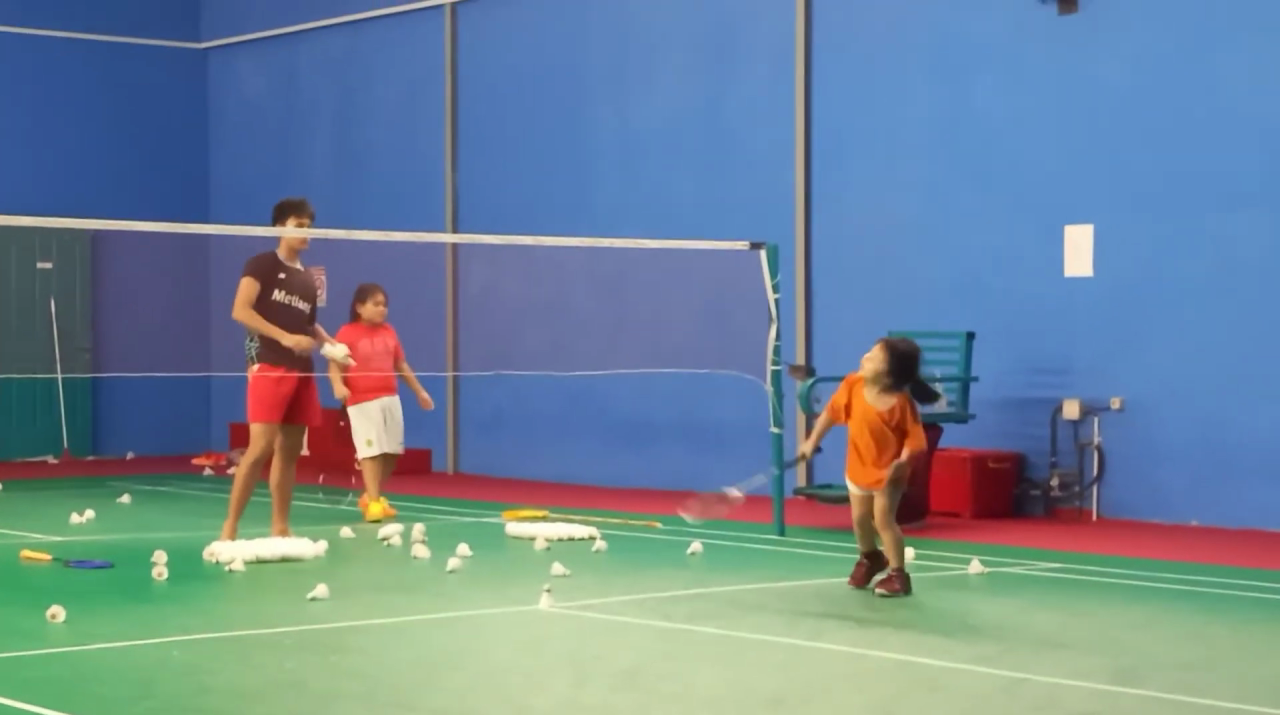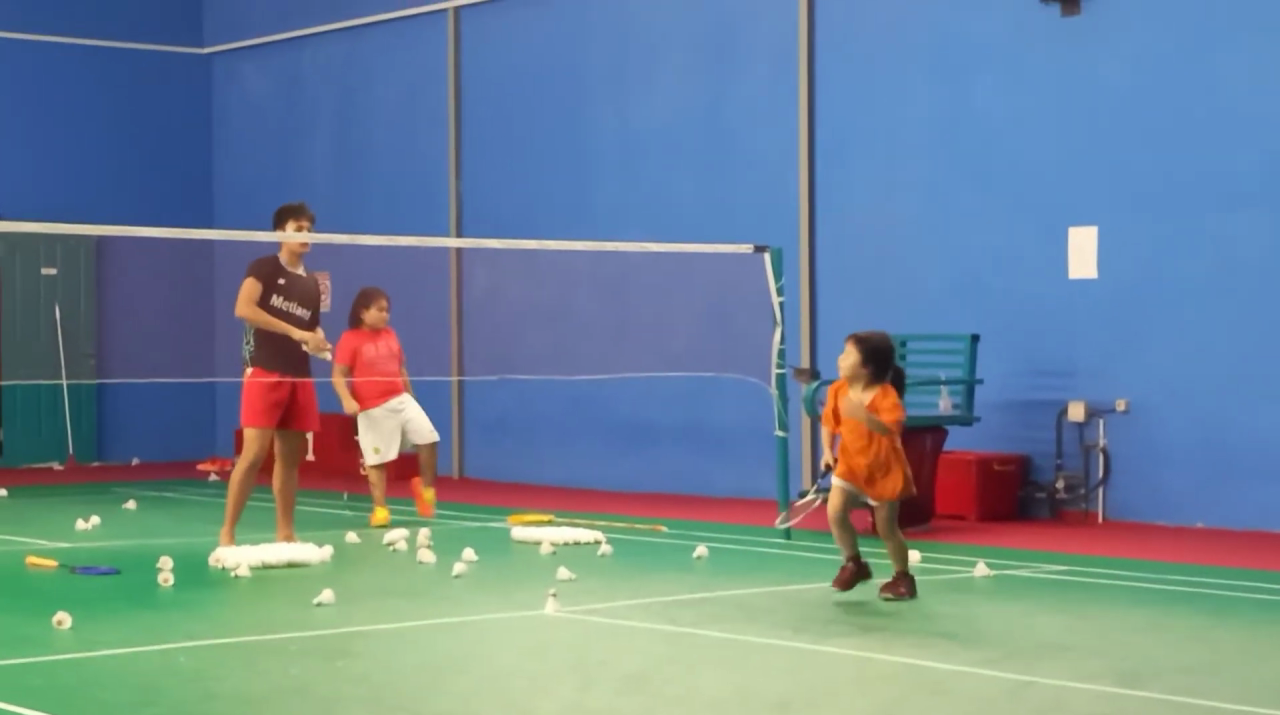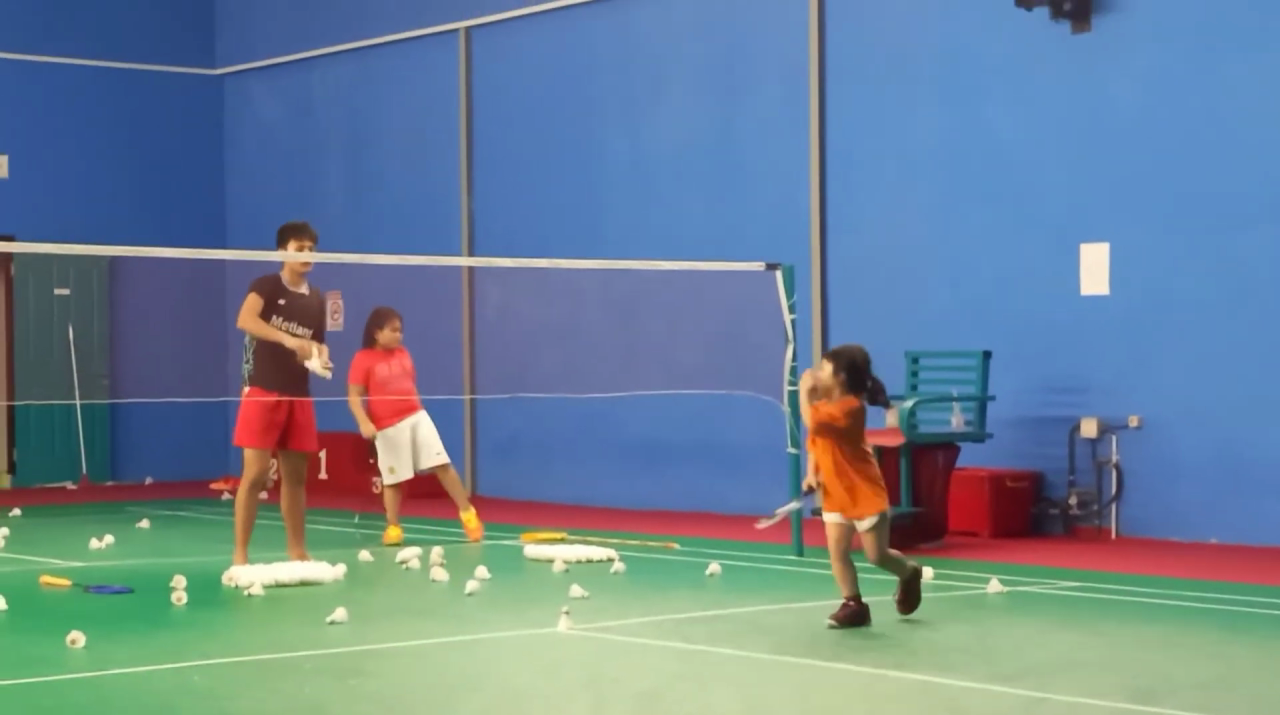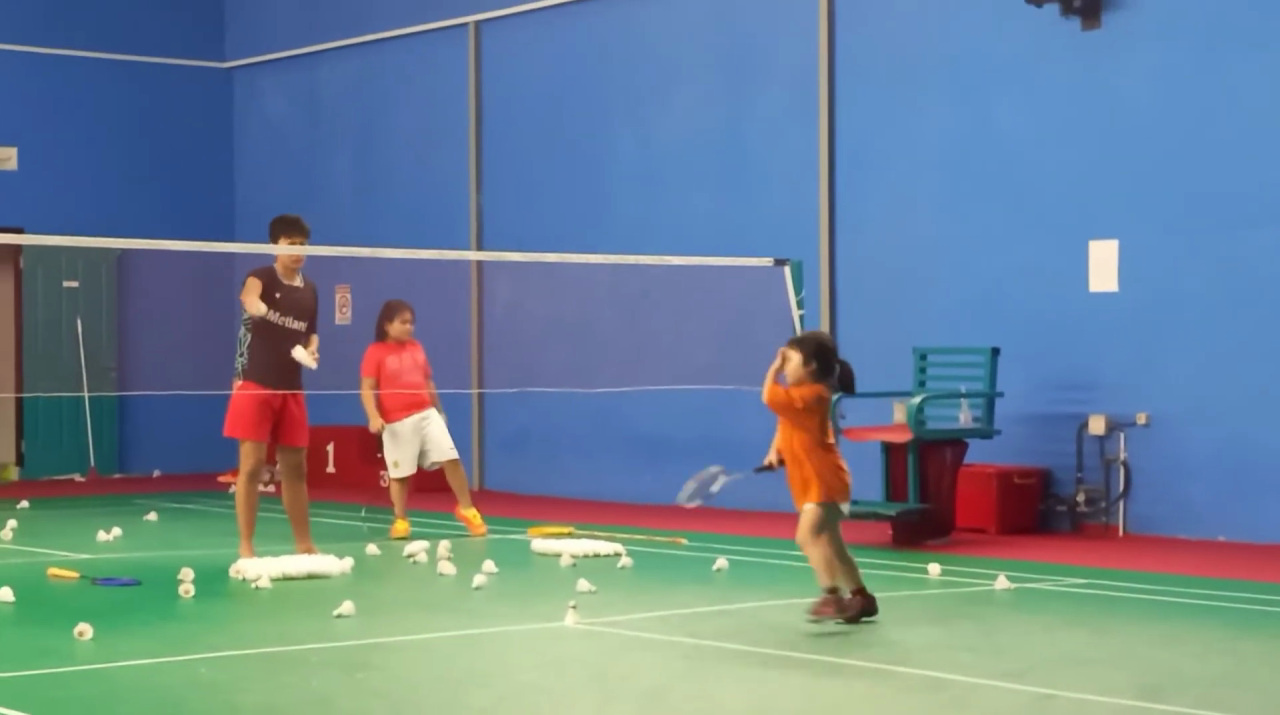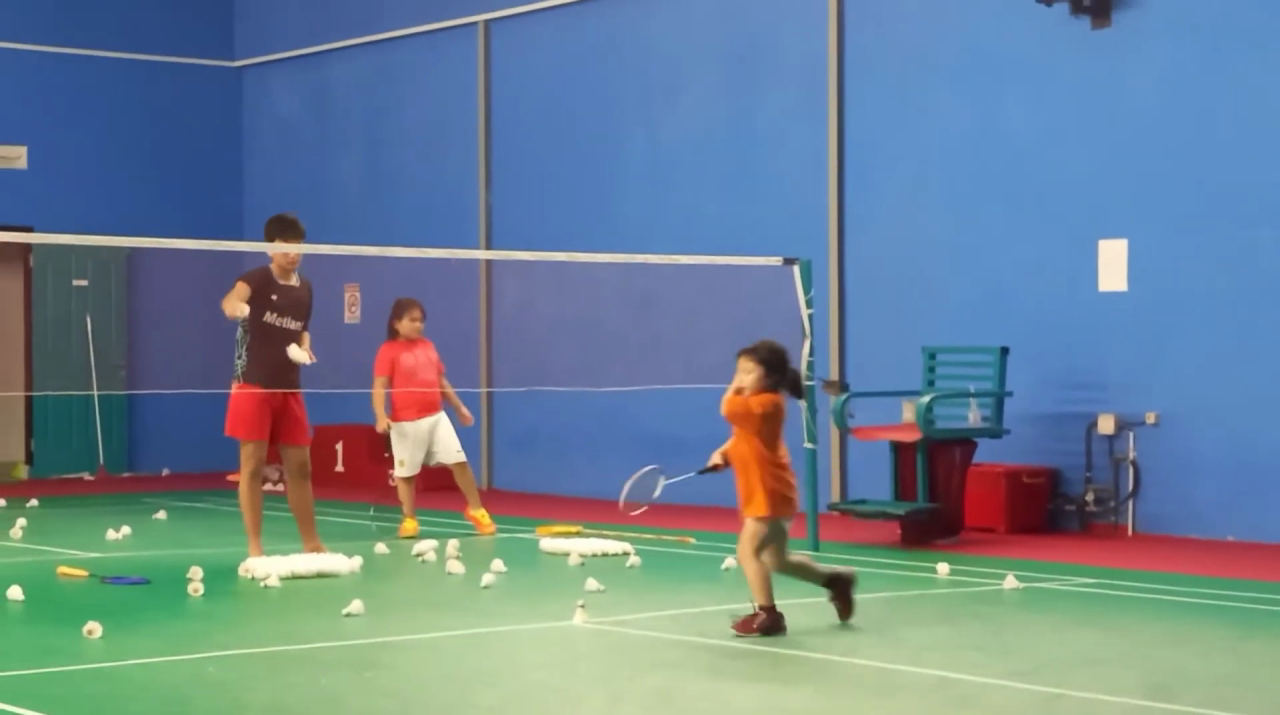
dt=0.2s
person 1, frame 1
left shoulder: (307, 279)
right shoulder: (262, 264)
right elbow: (240, 310)
left wrist: (330, 343)
right wrist: (283, 337)
left hip: (302, 372)
right hip: (268, 368)
left knee: (289, 451)
right knee: (260, 449)
left ankle: (280, 527)
right ankle: (230, 527)
person 1, frame 2
left shoulder: (311, 283)
right shoulder: (264, 268)
right elbow: (243, 309)
left wrist: (319, 341)
right wrist: (294, 332)
left hip: (299, 377)
right hip: (263, 373)
left knee: (290, 456)
right knee: (254, 454)
left ankle: (285, 532)
right ankle: (227, 533)
person 1, frame 3
left shoulder: (316, 299)
right shoulder: (266, 286)
right elbow: (245, 320)
left wrist: (322, 358)
right wrist: (288, 339)
left hip: (298, 396)
right hip: (261, 392)
left knee: (296, 475)
right knee: (255, 474)
left ankle: (297, 551)
right ankle: (240, 554)
person 1, frame 4
left shoulder: (310, 291)
right shoulder: (263, 277)
right elbow: (248, 293)
left wrist: (312, 351)
right wrist: (253, 303)
left hip: (290, 389)
right hip: (254, 385)
left knee: (295, 468)
right knee: (252, 466)
left ankle: (304, 545)
right ankle: (246, 548)
person 1, frame 5
left shoulder: (305, 289)
right shoulder: (257, 279)
right elbow: (230, 300)
left wrist: (304, 349)
right wrist: (235, 307)
left hip: (289, 389)
right hip: (252, 386)
left knee: (300, 467)
right knee: (253, 466)
left ankle: (312, 544)
right ankle: (255, 548)
person 2, frame 1
left shoulder: (902, 405)
right shoulder: (852, 385)
left elbow: (917, 442)
right elbow: (831, 412)
left wrist: (898, 465)
right wrist: (813, 439)
left hip: (888, 469)
right hip: (859, 463)
left knee: (883, 520)
right knee: (860, 518)
left ankle: (898, 574)
right ankle: (871, 558)
person 2, frame 2
left shoulder: (885, 395)
right shoulder: (838, 390)
left elbow: (893, 425)
right elbow: (829, 422)
left wrist: (865, 417)
right wrist: (828, 451)
left hip: (885, 470)
right hip: (850, 466)
left knee: (886, 529)
right knee: (835, 513)
left ankle: (903, 577)
right ankle: (853, 563)
person 2, frame 3
left shoulder: (850, 408)
right shoulder: (826, 406)
left elbow: (812, 422)
right elbow: (814, 442)
left wrist: (804, 392)
right wrist: (812, 472)
left hip: (864, 491)
right hip: (834, 493)
left knee: (876, 554)
right knee: (836, 549)
left ankle: (908, 574)
right ankle: (852, 604)
person 2, frame 4
left shoulder: (813, 395)
right shoulder: (798, 395)
left elbow: (770, 398)
right elbow: (788, 433)
left wrist: (774, 373)
right wrist: (776, 452)
left hip: (824, 482)
right hip: (807, 483)
left knee: (807, 536)
right knee: (830, 545)
left ankle: (834, 595)
right ankle: (860, 598)
person 2, frame 5
left shoulder: (768, 403)
right shoulder: (755, 403)
left elbow: (728, 410)
right elbow: (740, 438)
left wrist: (735, 388)
right wrist: (722, 453)
left hip: (770, 493)
right hip: (758, 494)
left knee: (748, 552)
right knee: (776, 560)
left ankle: (767, 615)
right ankle: (836, 580)
person 3, frame 1
left shoulder: (389, 331)
right shoulder: (348, 333)
left elbow: (401, 364)
right elbow: (334, 366)
left wrist: (420, 391)
right wrist: (338, 386)
left hip: (390, 399)
right hip: (362, 402)
left knee: (392, 452)
right knee: (371, 453)
left ankle: (371, 496)
right ankle: (374, 503)
person 3, frame 2
left shoulder: (390, 335)
right shoulder: (350, 339)
right elbow: (338, 375)
left wrist: (409, 394)
right wrist: (347, 399)
left hip: (401, 400)
right hip: (371, 409)
left knee: (428, 440)
right knee: (377, 459)
left ankle: (425, 486)
right ankle: (380, 508)
person 3, frame 3
left shoulder: (403, 354)
right shoulder: (363, 359)
right elbow: (354, 396)
right wrist: (364, 423)
left hip: (417, 418)
right hip: (387, 427)
left knee: (442, 464)
right knee: (393, 479)
left ankle: (466, 512)
right ankle: (393, 527)
person 3, frame 4
left shoulder: (417, 347)
right shoulder: (375, 352)
right elbow: (367, 389)
left wrist: (439, 411)
right wrist: (374, 416)
left hip: (427, 415)
right hip: (396, 422)
left knee: (451, 459)
right knee: (399, 473)
left ankle: (467, 510)
right ankle: (400, 521)
person 3, frame 5
left shoulder: (428, 346)
right shoulder: (388, 350)
left elbow: (442, 381)
right elbow: (379, 387)
left wrist: (460, 407)
right wrist: (381, 416)
left hip: (436, 417)
right hip: (406, 422)
left knee: (459, 461)
right knee: (406, 472)
left ankle: (476, 510)
right ankle: (409, 520)
